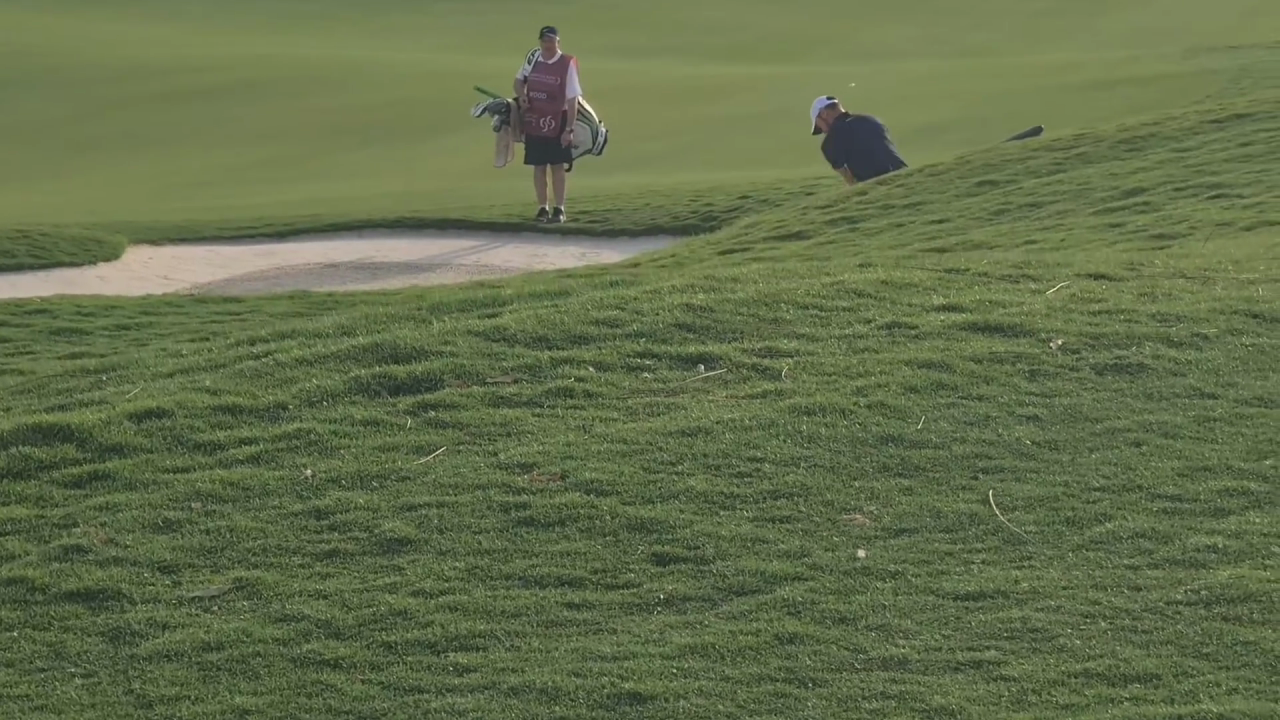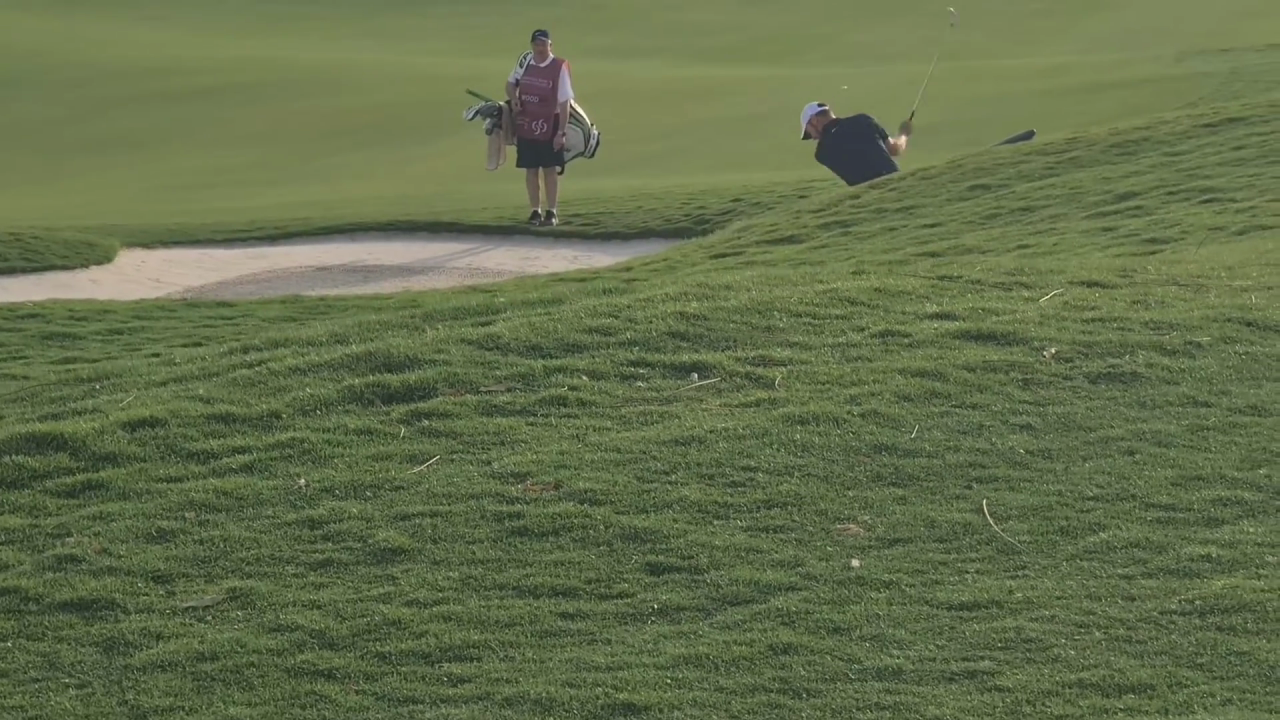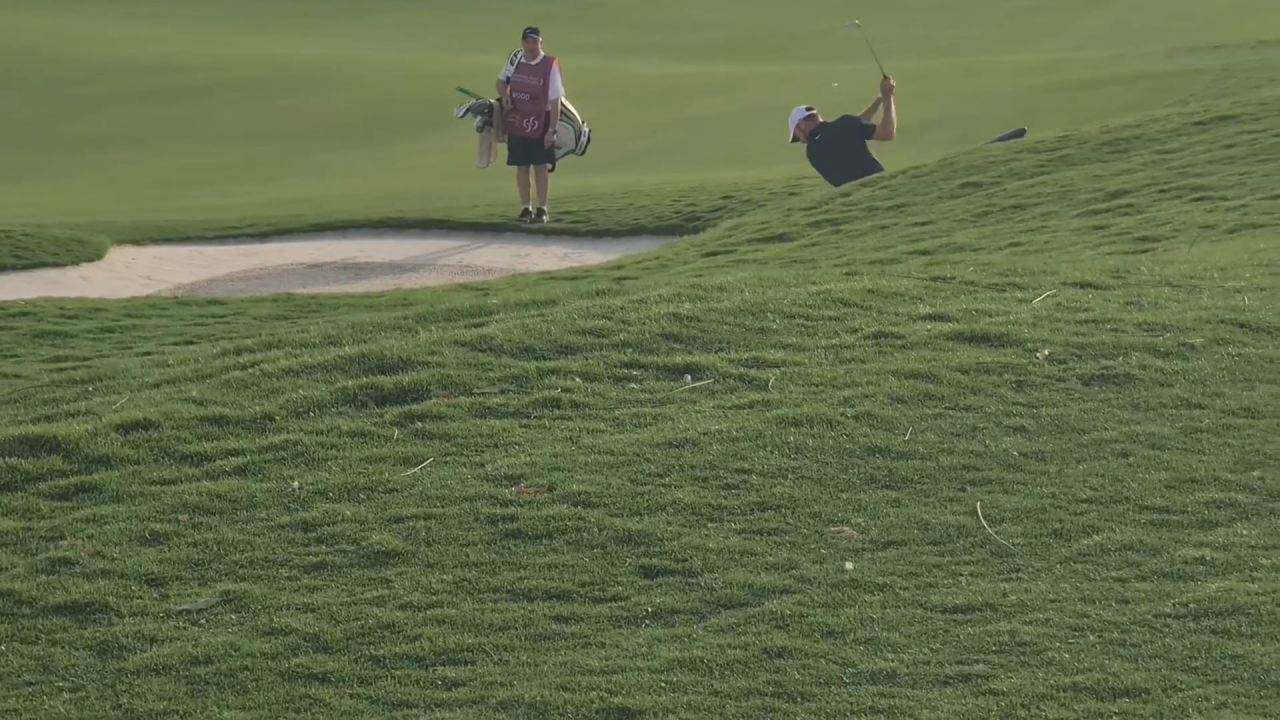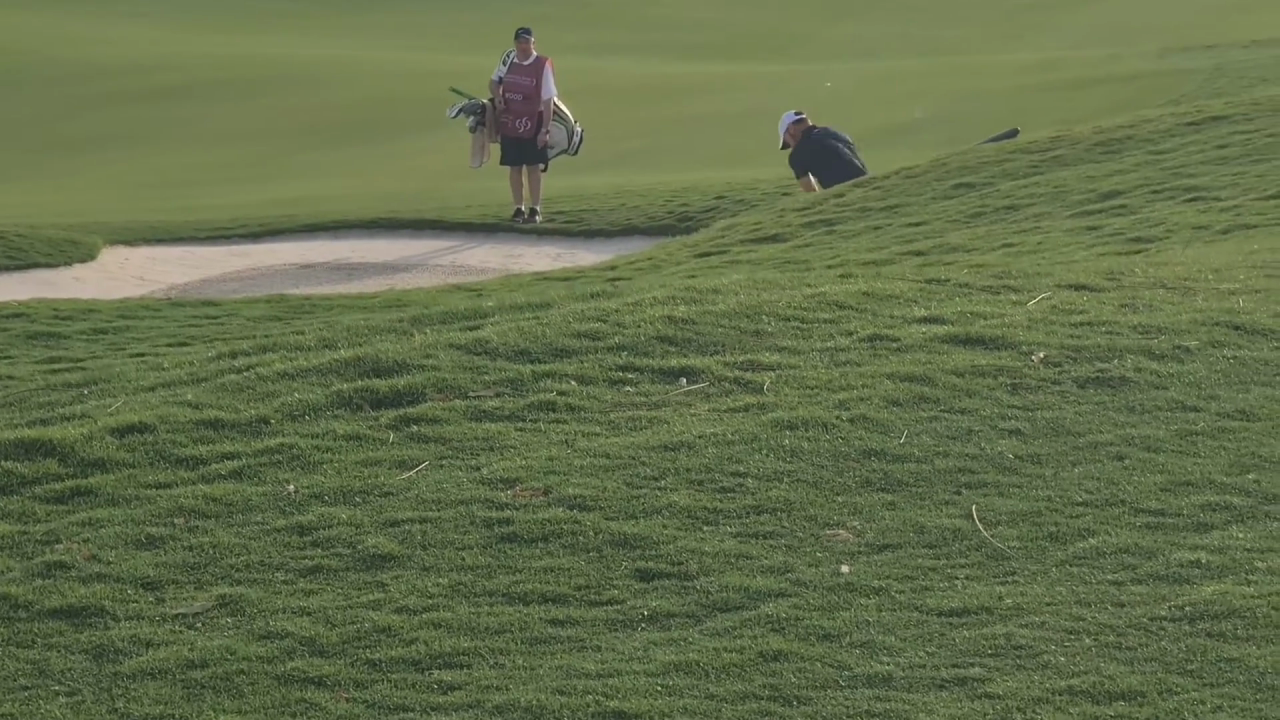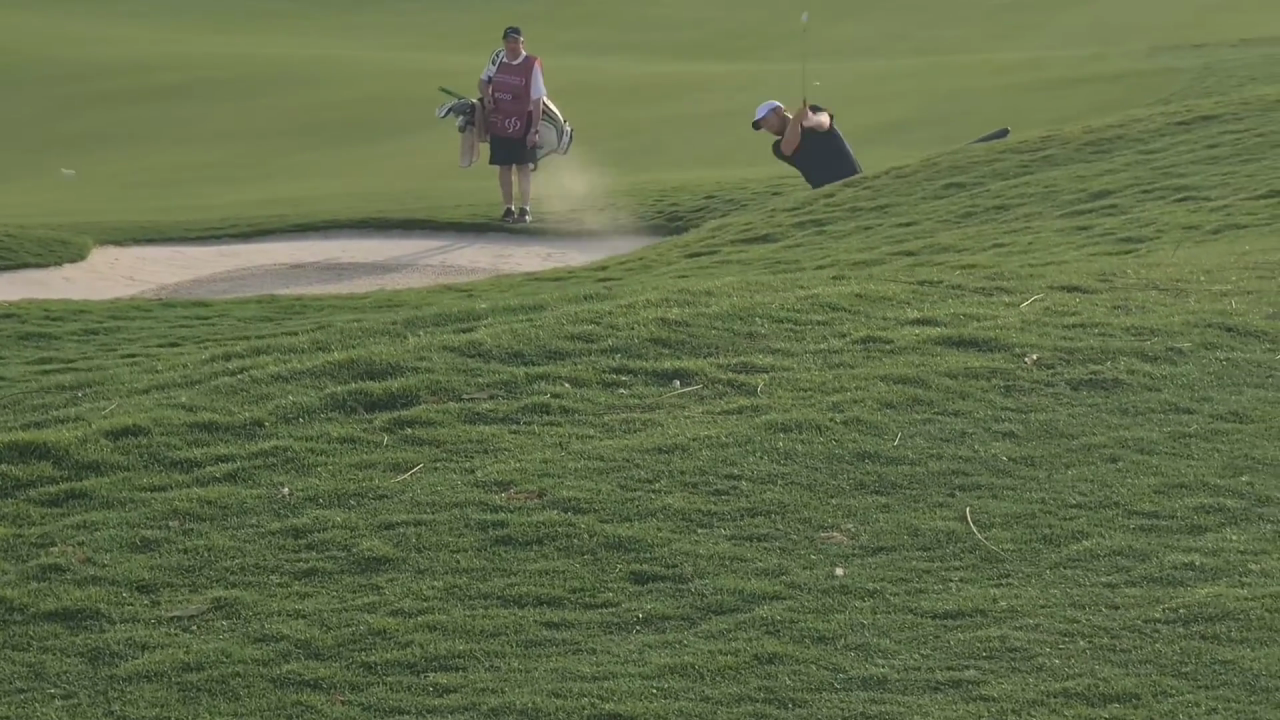
dt=0.2s
person 1, frame 1
left shoulder: (567, 63)
right shoulder: (533, 57)
left elbow: (572, 99)
right elbow: (519, 80)
left wrist: (569, 129)
right wrist: (521, 94)
left hip: (556, 122)
right hip: (533, 121)
left knee: (557, 166)
right knee: (538, 166)
left ankle: (559, 209)
right ankle: (543, 208)
person 1, frame 2
left shoulder: (559, 66)
right shoulder: (525, 60)
left elbow: (564, 102)
right elbow: (511, 83)
left wrist: (561, 132)
right wrist: (513, 97)
left hip: (548, 125)
right hip: (525, 124)
left knee: (549, 169)
right knee: (531, 170)
left ankle: (552, 212)
right ankle: (535, 211)
person 1, frame 3
left shoulder: (550, 64)
right shoulder: (516, 59)
left elbow: (555, 99)
right elbow: (502, 81)
left wrist: (552, 129)
right wrist: (504, 95)
left hip: (539, 123)
right hip: (516, 122)
left knee: (540, 167)
right knee: (522, 167)
left ankle: (542, 209)
right ankle: (526, 208)
person 1, frame 4
left shoulder: (543, 64)
right shoulder: (508, 58)
left elbow: (548, 100)
right elbow: (494, 81)
left wrist: (545, 130)
right wrist: (497, 96)
left hip: (532, 123)
right hip: (509, 122)
left knee: (533, 167)
right knee: (514, 167)
left ankle: (535, 209)
right ankle: (518, 208)
person 1, frame 5
left shoulder: (532, 64)
right shoulder: (497, 58)
left elbow: (537, 99)
right elbow: (483, 80)
left wrist: (534, 129)
right wrist: (486, 96)
left hip: (521, 123)
right hip: (498, 122)
left knee: (523, 167)
right knee: (504, 167)
left ankle: (525, 209)
right ankle: (509, 208)
